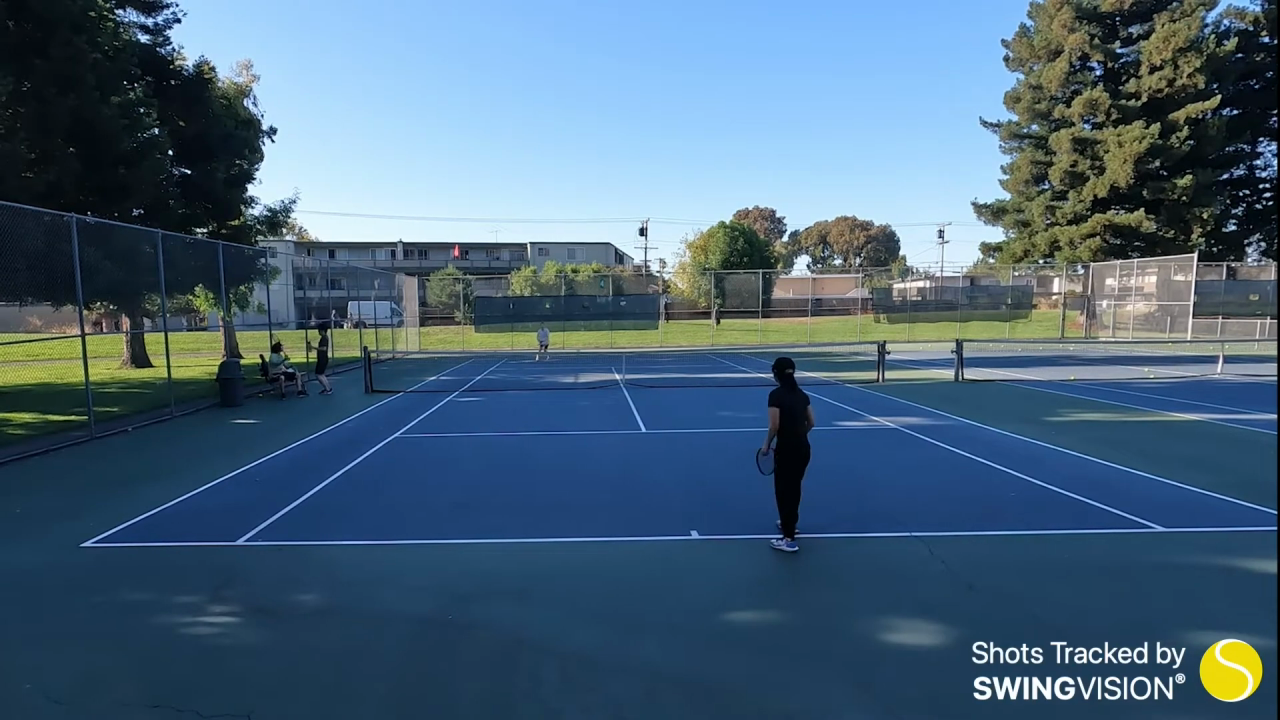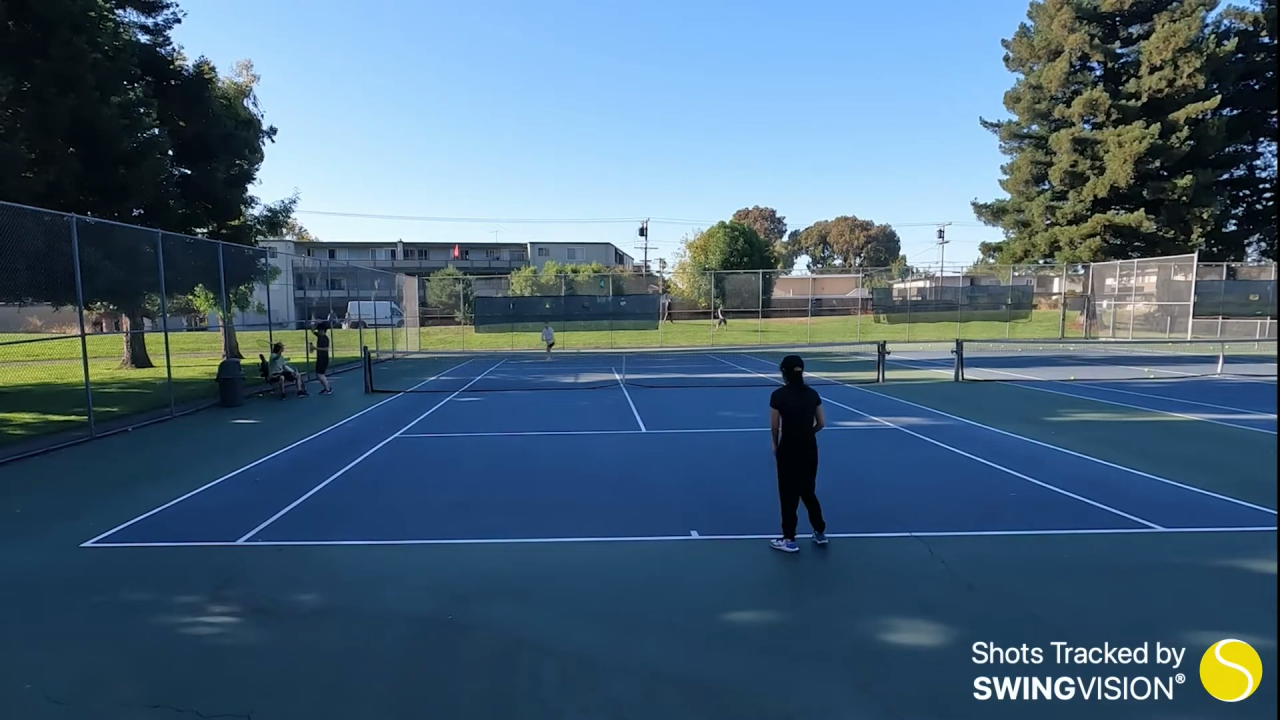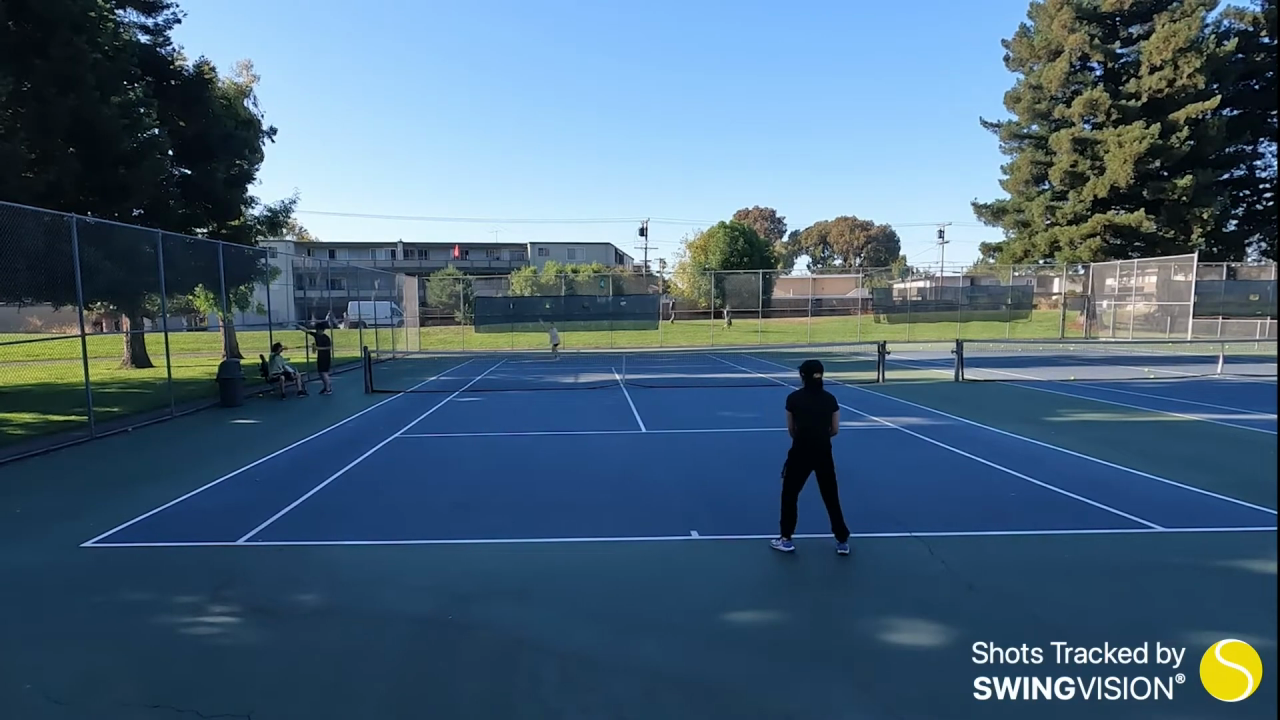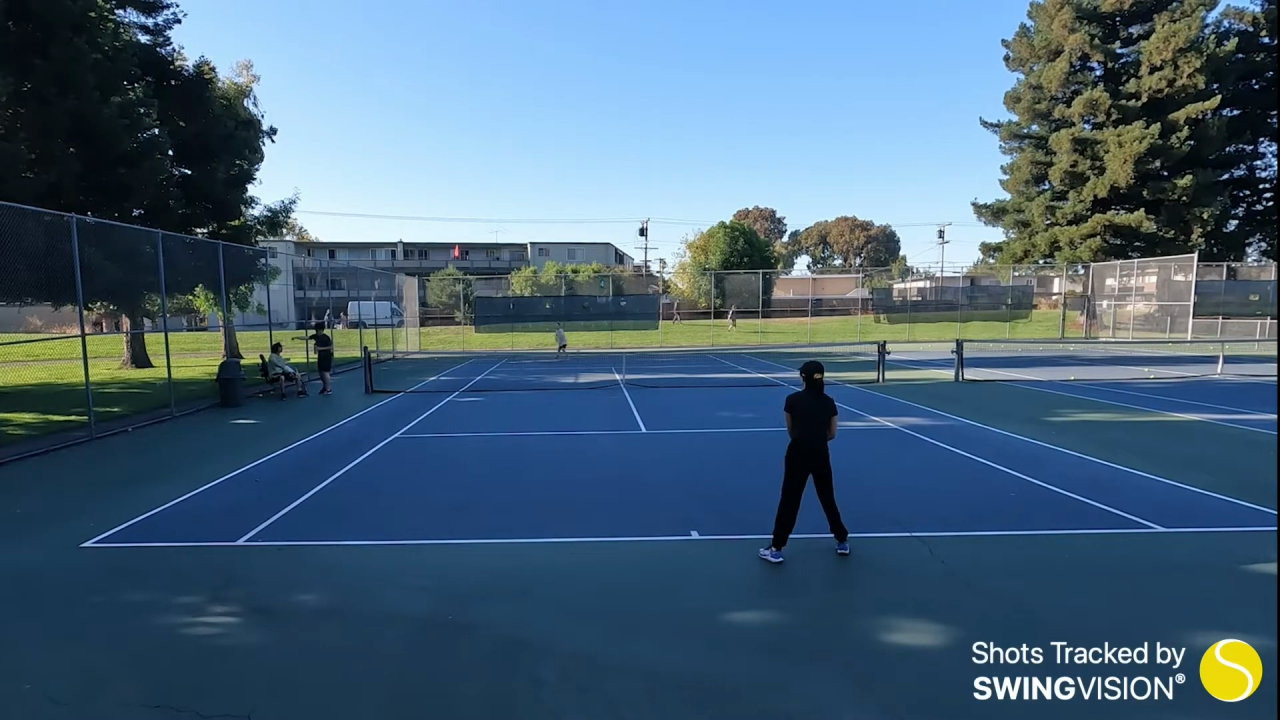
dt=0.3s
person 1, frame 1
left shoulder: (776, 395)
right shoulder: (802, 394)
left elbow: (774, 426)
right elbow: (811, 423)
left wrist: (767, 445)
left hip: (786, 449)
right hip: (804, 447)
left knee: (783, 492)
right knee: (794, 488)
left ankle: (788, 539)
right ankle: (790, 524)
person 1, frame 2
left shoulder: (779, 395)
right shoulder: (812, 394)
left elbow: (775, 426)
right elbow: (821, 423)
left wrist: (776, 444)
left hip: (789, 448)
right hip: (809, 448)
left knee: (788, 493)
right knee: (808, 491)
left ankle: (789, 539)
right ankle: (820, 532)
person 1, frame 3
left shoulder: (794, 398)
right shoulder: (830, 399)
left elbow: (792, 430)
right elbow: (834, 430)
left hip: (801, 451)
right hip: (823, 452)
left knee: (789, 494)
right knee: (831, 497)
left ankle: (786, 539)
right ankle: (842, 541)
person 1, frame 4
left shoulder: (793, 400)
right shoulder: (829, 403)
left elbow: (790, 431)
right elbow: (832, 434)
left hip: (798, 455)
right hip: (821, 455)
left knee: (789, 502)
right knee: (828, 500)
left ankle: (776, 549)
right ankle: (842, 542)
